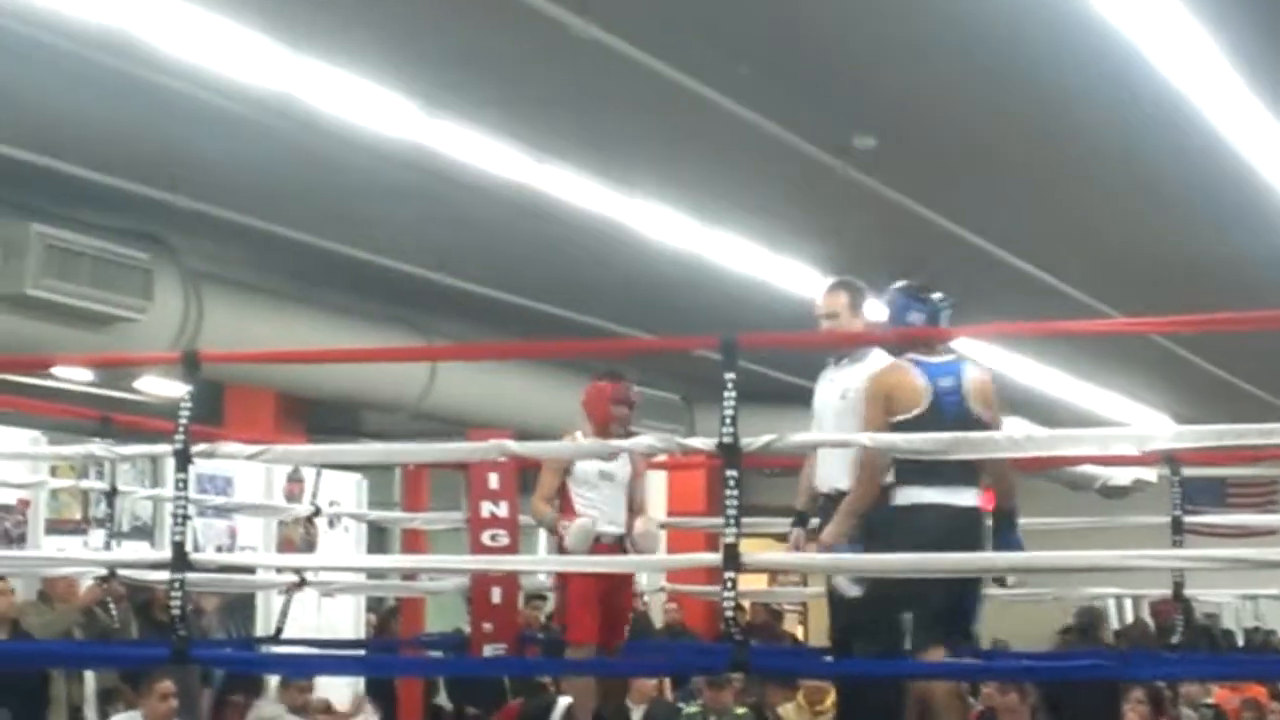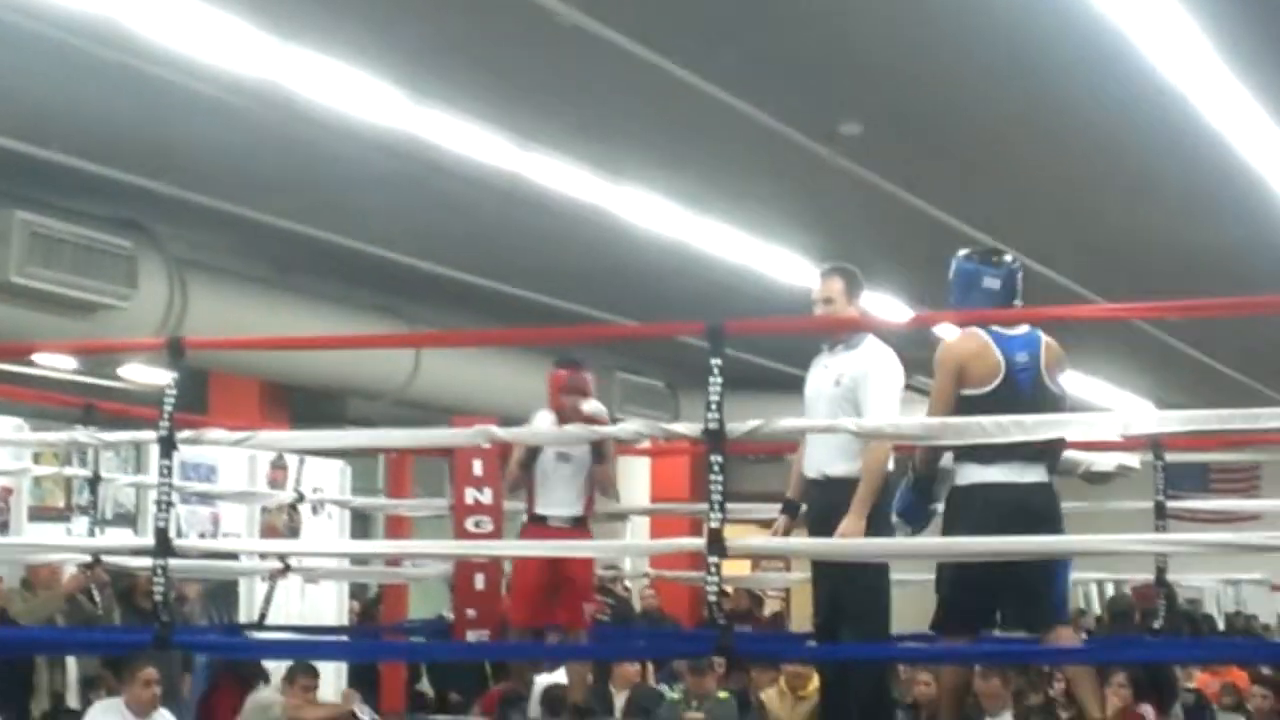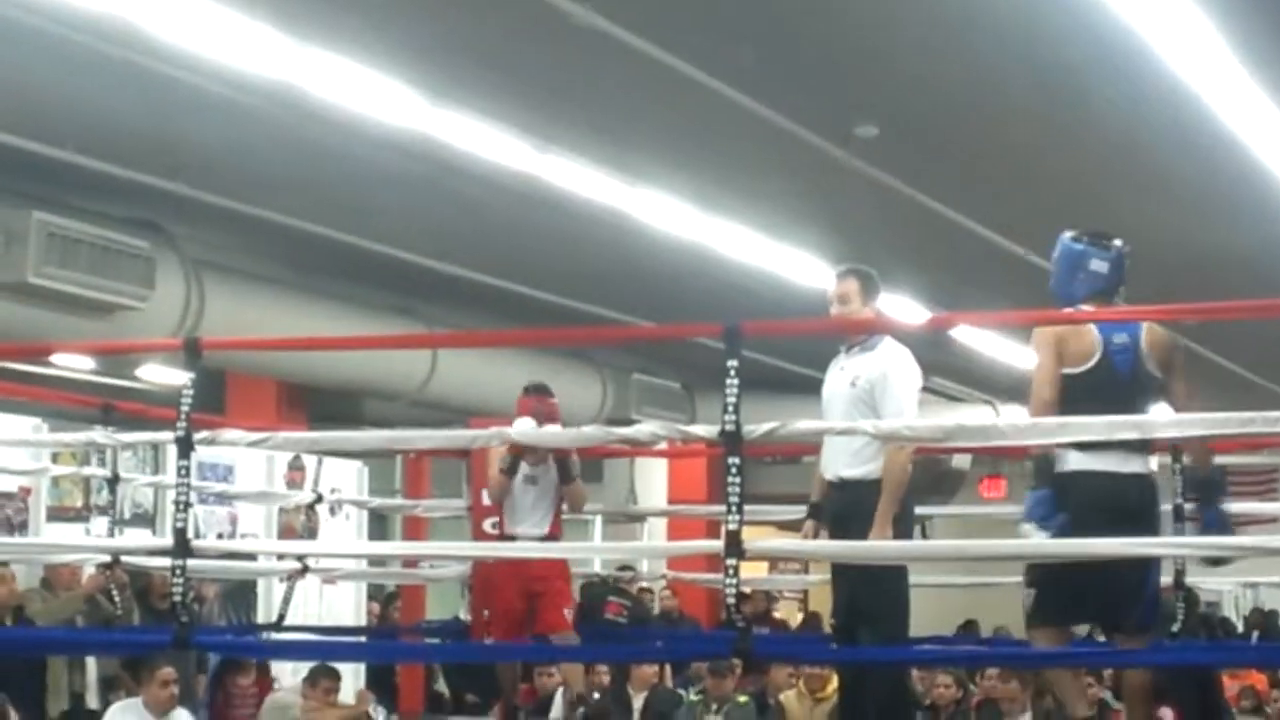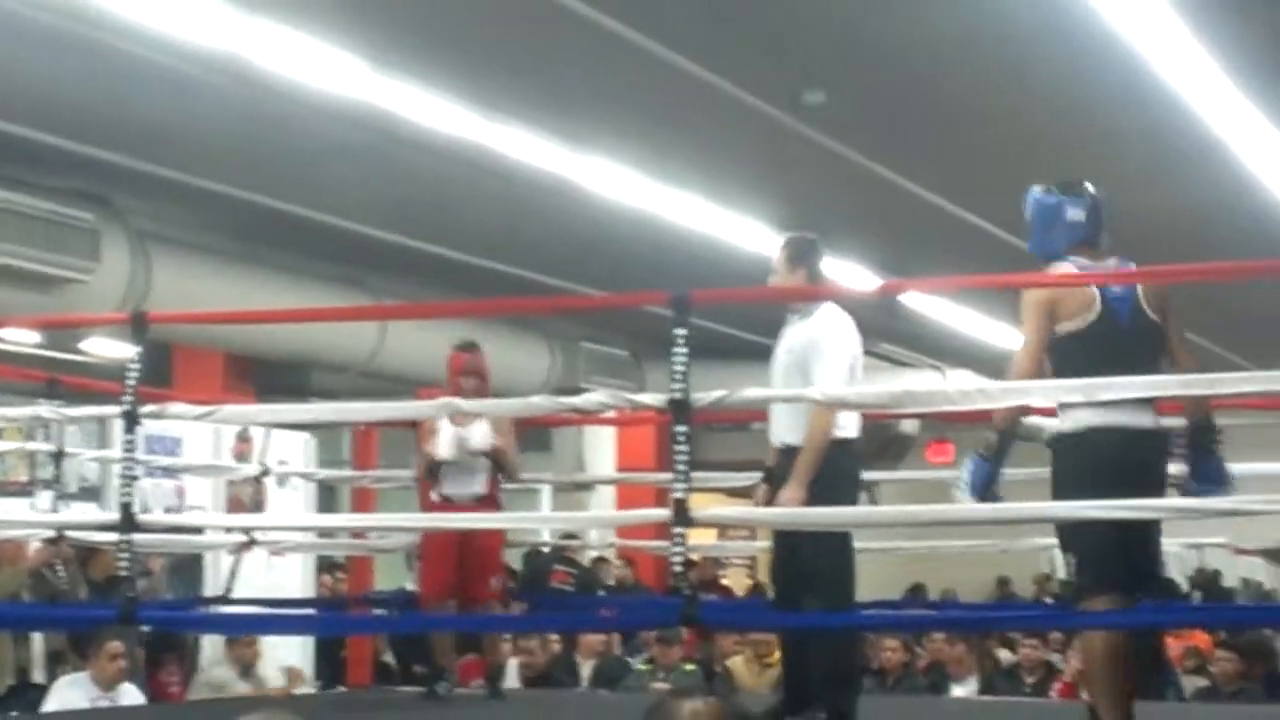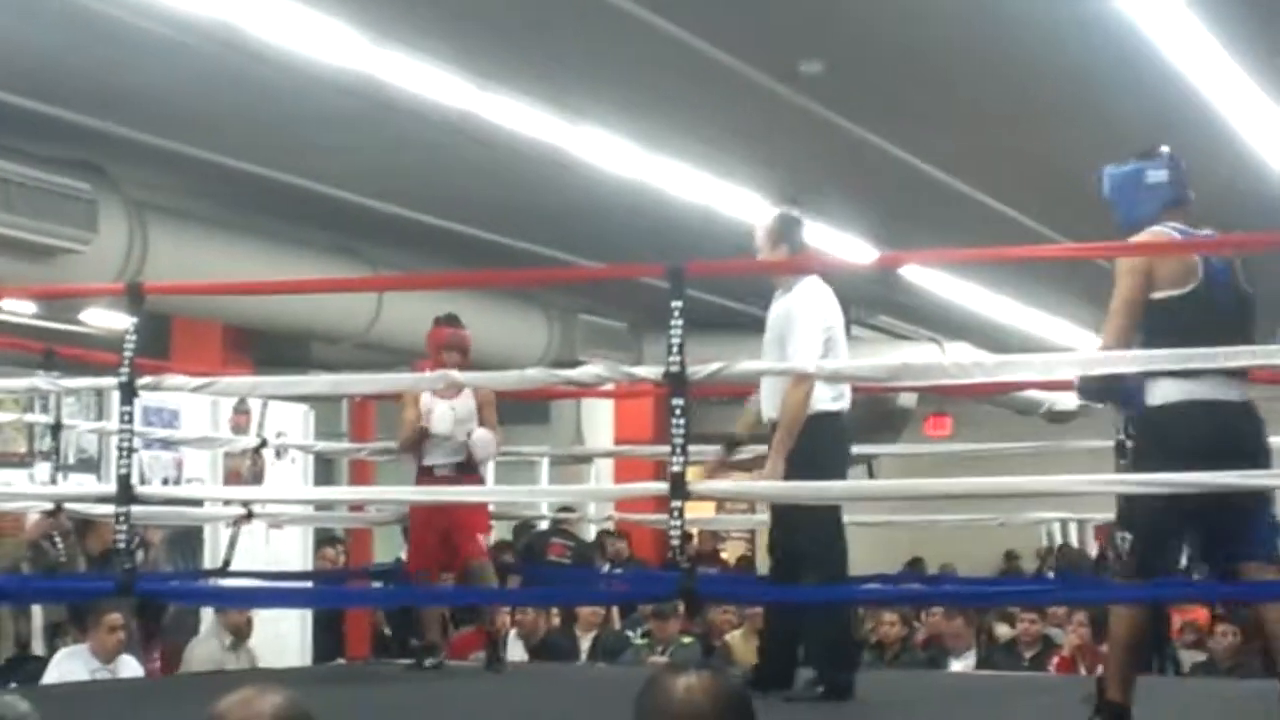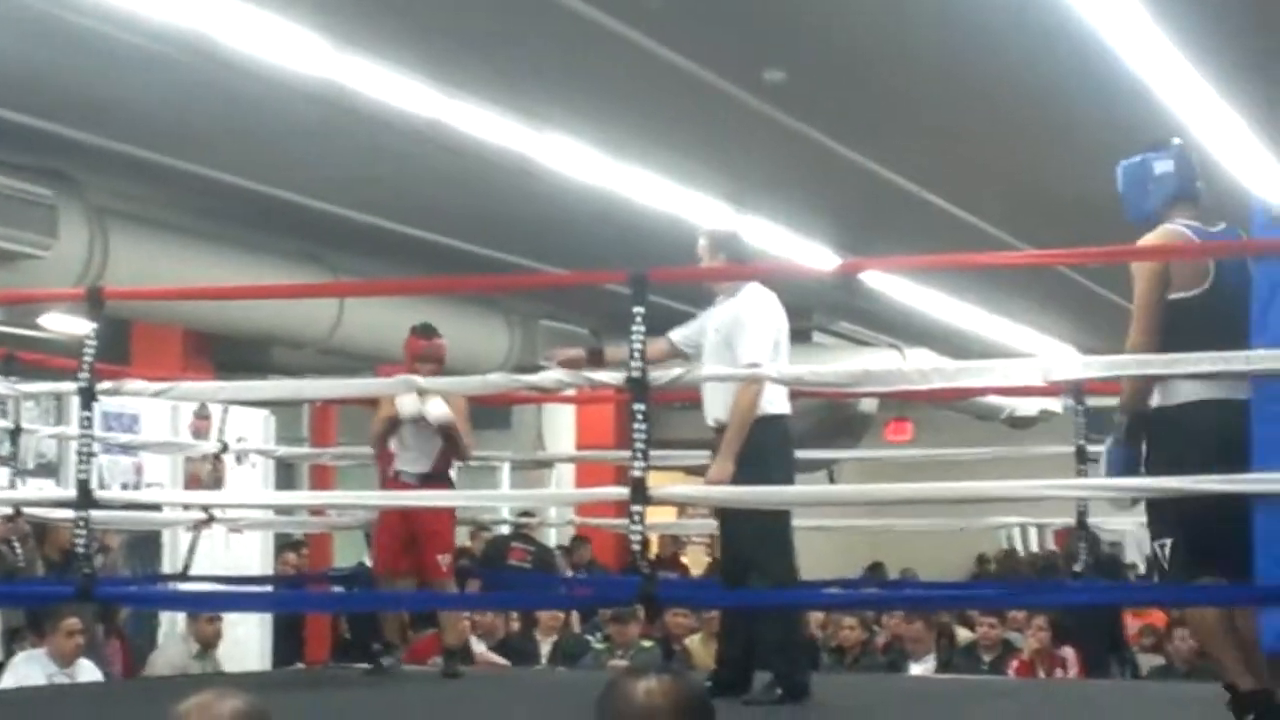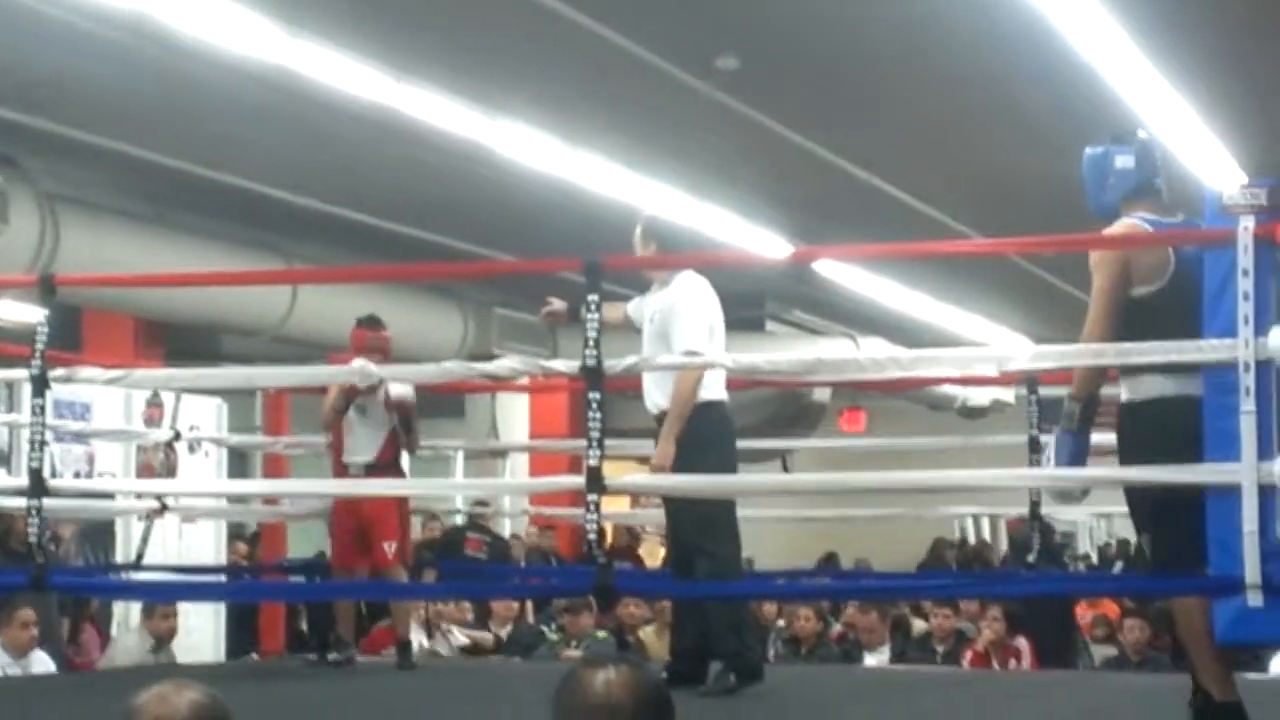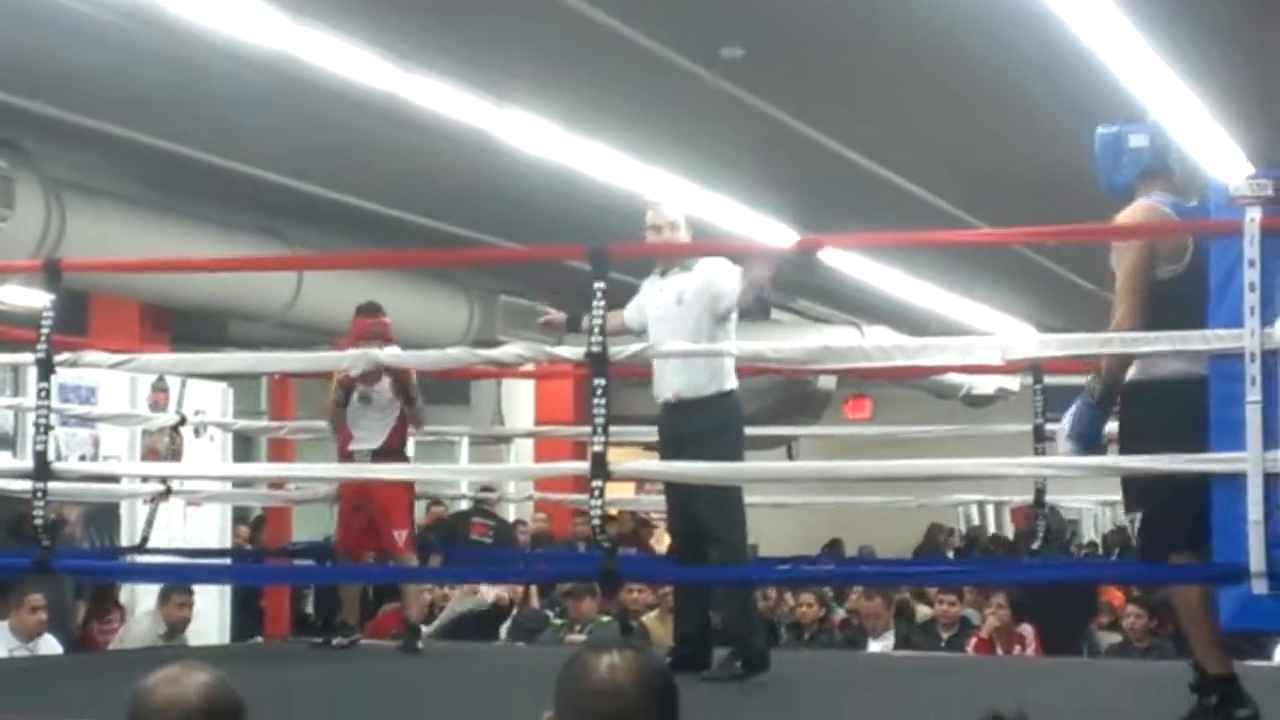
dt=0.4s
person 1, frame 1
left shoulder: (888, 379)
right shoulder: (978, 379)
left elbow: (872, 467)
right elbow: (997, 464)
left wrist: (838, 531)
right wrist: (1006, 527)
left hip: (915, 519)
right hip: (967, 521)
left knee: (929, 645)
right knee: (942, 639)
person 1, frame 2
left shoulder: (958, 348)
right shoulder: (1051, 350)
right elbow: (1057, 436)
left wrist: (916, 489)
left hip: (979, 498)
right hip: (1037, 497)
left knee: (958, 630)
right knee: (1056, 625)
person 1, frame 3
left shoulder: (1055, 330)
right shoulder: (1157, 338)
left elbow: (1043, 412)
left wrist: (1040, 489)
left hip: (1075, 487)
right hip: (1134, 490)
left knee: (1047, 623)
right knee: (1132, 634)
person 1, frame 4
left shoulder: (1049, 286)
right shoulder: (1147, 285)
left elbow: (1024, 377)
right elbow: (1187, 369)
left wrist: (988, 458)
right wrist: (1203, 450)
left hip: (1085, 444)
right hip: (1145, 444)
left knee: (1099, 594)
right knee: (1133, 588)
person 1, frame 5
left shoulder: (1143, 249)
right shoulder: (1227, 255)
left elbow: (1115, 345)
left wrist: (1094, 382)
left hip: (1173, 423)
left knee: (1136, 572)
person 1, frame 6
left shoulder: (1158, 246)
right shoulder: (1239, 244)
left elbow: (1143, 347)
right elbow: (1250, 338)
left wrist: (1124, 433)
left hip: (1186, 422)
right hip: (1244, 418)
left knee: (1187, 577)
right knee: (1239, 576)
person 1, frame 7
left shoulder: (1118, 240)
right shoulder: (1199, 236)
left elbow: (1099, 342)
left wrist: (1073, 424)
left hip: (1154, 414)
right hip: (1210, 410)
left knee: (1178, 567)
right knee: (1198, 562)
person 1, frame 8
left shoulder: (1136, 220)
left elbow: (1129, 323)
right elbow: (1212, 314)
left wrist: (1094, 398)
left hip: (1158, 396)
right hip: (1205, 393)
left knee: (1172, 550)
right knee: (1197, 545)
person 2, frame 1
left shoulder: (878, 370)
right shoulder: (831, 372)
right wrist: (800, 518)
right hip: (835, 507)
left knee: (872, 630)
right knee: (843, 631)
person 2, frame 2
left shoulder: (875, 359)
right shoulder: (820, 363)
left elbow: (880, 442)
left wrist: (858, 513)
right wrist: (790, 507)
left hip: (859, 497)
right hip: (823, 497)
left knee: (863, 617)
right knee: (828, 616)
person 2, frame 3
left shoulder: (892, 360)
right shoulder: (837, 365)
left elbow: (901, 445)
left wrist: (885, 522)
right wrist: (815, 509)
left hip: (874, 498)
right hip: (841, 500)
left knee: (880, 620)
right knee: (847, 619)
person 2, frame 4
left shoulder: (829, 325)
right shoulder: (793, 327)
left elbow: (826, 409)
left wrist: (798, 482)
right wrist: (770, 475)
left hip: (825, 466)
right hip: (795, 465)
left knee: (825, 584)
right knee: (789, 584)
person 2, frame 5
left shoulder: (807, 299)
right shoulder: (789, 300)
left elbow: (802, 383)
right elbow: (772, 387)
left wrist: (777, 456)
right wrist: (732, 444)
left hip: (814, 436)
right hip: (796, 437)
left knee: (819, 555)
right knee: (786, 555)
left ankle: (834, 675)
right ankle: (775, 667)
person 2, frame 6
left shoulder: (755, 303)
right shoulder: (718, 313)
left elbow: (752, 384)
right elbow: (661, 348)
left wrist: (726, 457)
right wrist: (591, 356)
left hip: (760, 441)
right hip: (737, 443)
left knee: (768, 560)
right knee: (736, 561)
left ankle: (790, 677)
right ankle: (734, 671)
person 2, frame 7
left shoulder: (687, 291)
right shoulder: (659, 297)
left elbow: (692, 370)
right elbow: (622, 313)
left wrist: (667, 440)
right wrist: (571, 311)
left hip: (699, 429)
right hip: (680, 431)
left knee: (712, 545)
right knee: (684, 549)
left ankle: (740, 660)
right ankle: (689, 661)
person 2, frame 8
left shoulder: (713, 272)
right shoulder: (652, 287)
left elbow: (743, 290)
right elbow: (624, 321)
left wrist: (754, 281)
right wrist: (571, 322)
left hip: (713, 415)
right hip: (675, 417)
left knee: (722, 531)
right knee: (685, 537)
left ankle: (748, 648)
right ankle: (692, 647)
person 3, frame 1
left shoulder: (632, 456)
left elbow: (637, 511)
right elbow: (539, 503)
left wrist: (644, 534)
right wrist: (559, 525)
left hip: (618, 555)
right hip: (578, 554)
left knee: (612, 647)
right knee: (582, 645)
person 3, frame 2
left shoulder: (596, 435)
right shoulder: (534, 429)
left elbow: (608, 490)
right elbow: (511, 483)
left wrist: (599, 442)
right wrist: (529, 450)
left hip: (577, 536)
right hip: (537, 533)
left knee: (577, 628)
right knee: (521, 623)
left ankle: (579, 709)
person 3, frame 3
left shoulder: (564, 454)
right shoulder: (501, 450)
left elbow: (577, 504)
right elbow: (494, 496)
left wrist: (564, 461)
right wrist: (514, 456)
left hip: (548, 554)
left knee: (563, 632)
right knee: (504, 637)
person 3, frame 4
left shoulder: (497, 414)
right shoulder: (434, 415)
left elbow: (512, 471)
right elbow: (425, 475)
left wrist: (495, 452)
right wrist: (432, 460)
left hip: (483, 513)
right hip: (445, 512)
left knee: (487, 599)
right knee: (436, 597)
left ankle: (494, 675)
right ankle: (442, 669)
person 3, frame 5
left shoulder: (479, 388)
right shoulder: (416, 388)
left elbow: (494, 436)
right elbow: (404, 443)
left wrist: (485, 443)
right wrist: (423, 429)
left hip: (466, 484)
right hip: (428, 485)
left knee: (480, 563)
right knee: (425, 571)
left ankle: (493, 641)
right ankle: (433, 647)
person 3, frame 6
left shoulder: (452, 399)
right shoulder: (393, 393)
left elbow: (466, 449)
right elbow: (376, 443)
left wrist: (449, 430)
right wrist: (391, 420)
left hip: (434, 492)
right hip: (397, 489)
left knee: (441, 575)
right knee: (386, 572)
left ankle: (452, 654)
right ankle: (390, 646)
person 3, frame 7
left shoulder: (396, 388)
right shoulder: (343, 382)
left elbow: (411, 446)
right elbow: (326, 423)
left wrist: (406, 414)
right wrist: (347, 394)
left hip: (384, 483)
right hip: (348, 481)
left knee: (391, 564)
right knee: (342, 567)
left ankle: (404, 645)
right ankle: (344, 644)
person 3, frame 8
left shoulder: (398, 372)
right shoulder: (346, 370)
left elbow: (419, 421)
right elbow: (333, 419)
left wrist: (406, 385)
right wrist: (345, 385)
left hip: (391, 468)
right hip: (355, 468)
left knee: (402, 548)
right knee: (348, 550)
left ankle: (413, 629)
right ankle: (349, 627)
